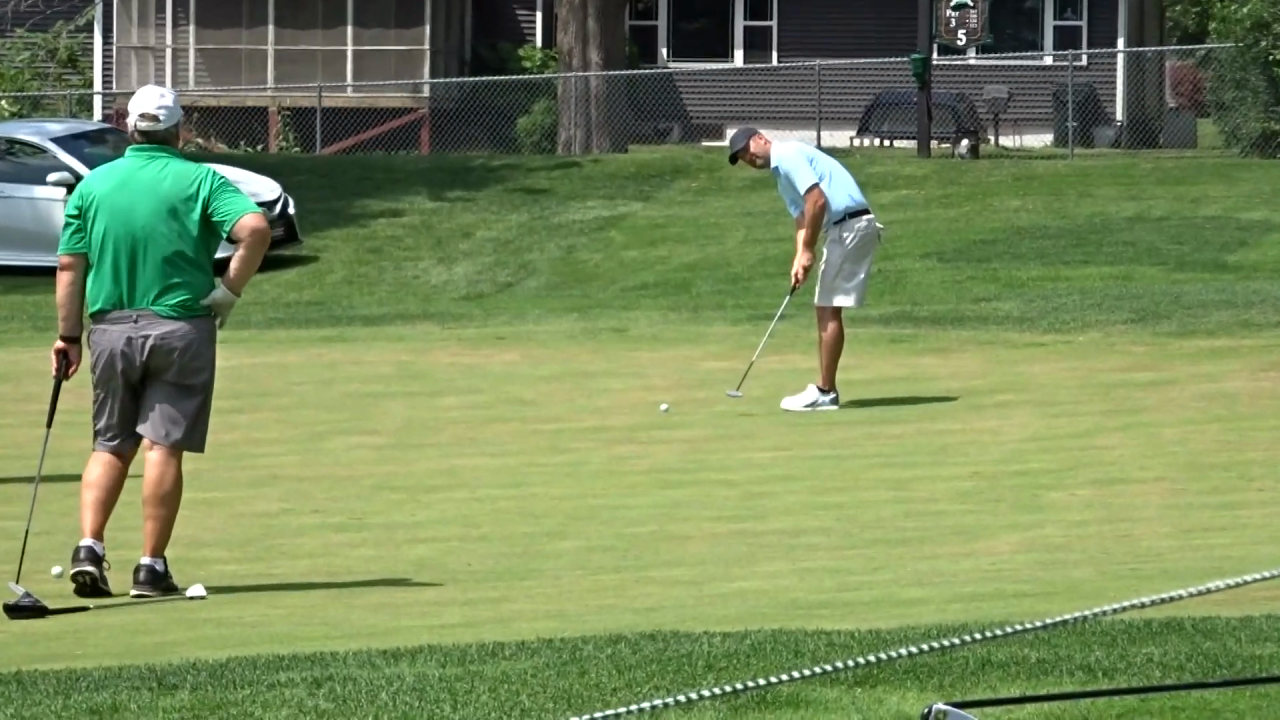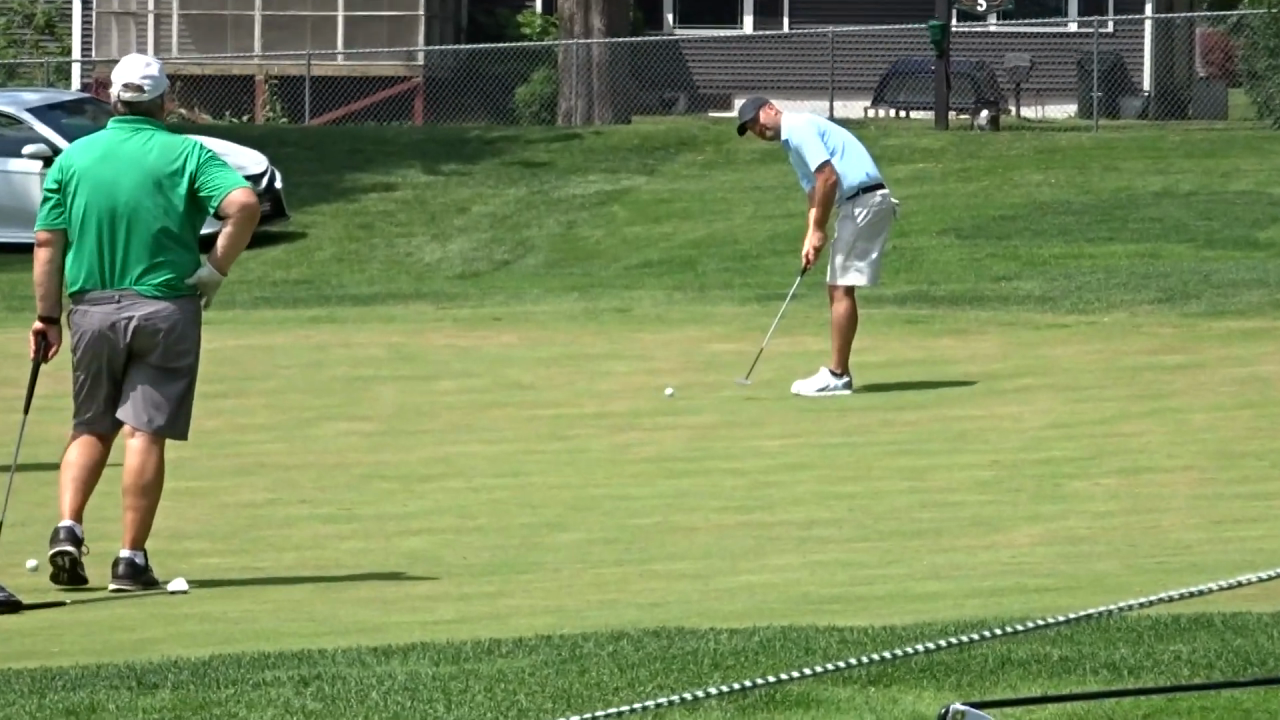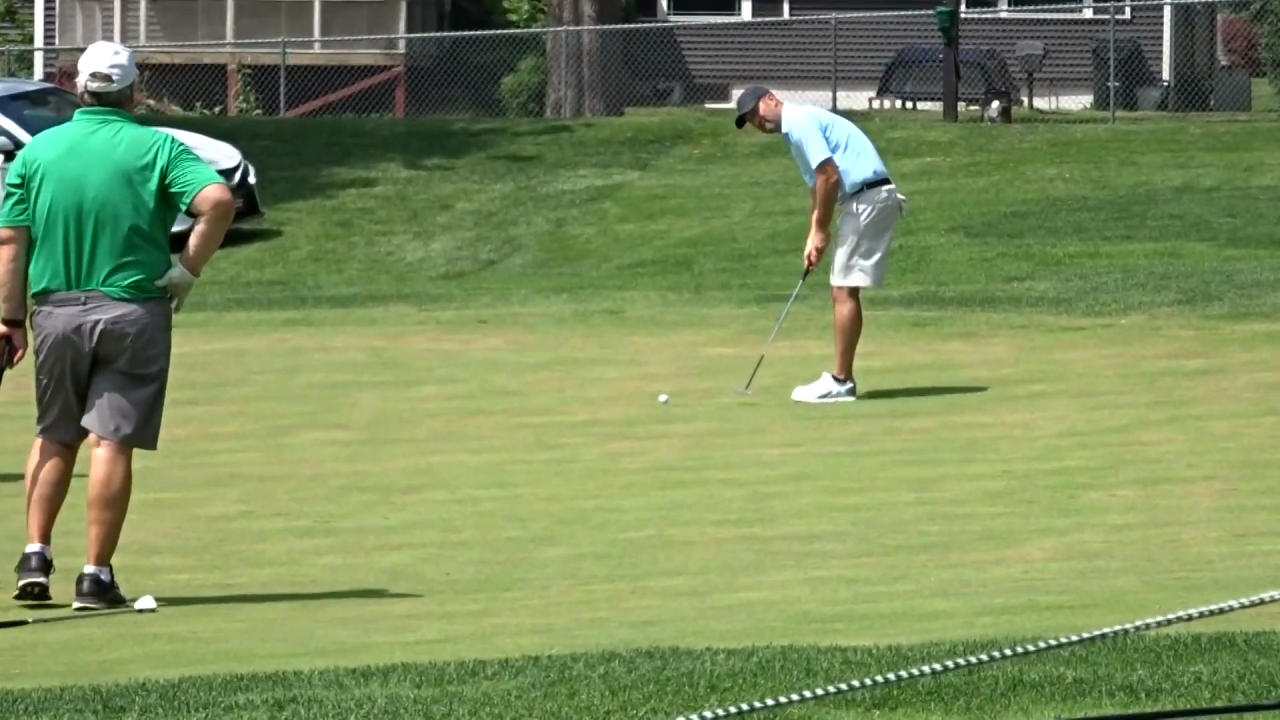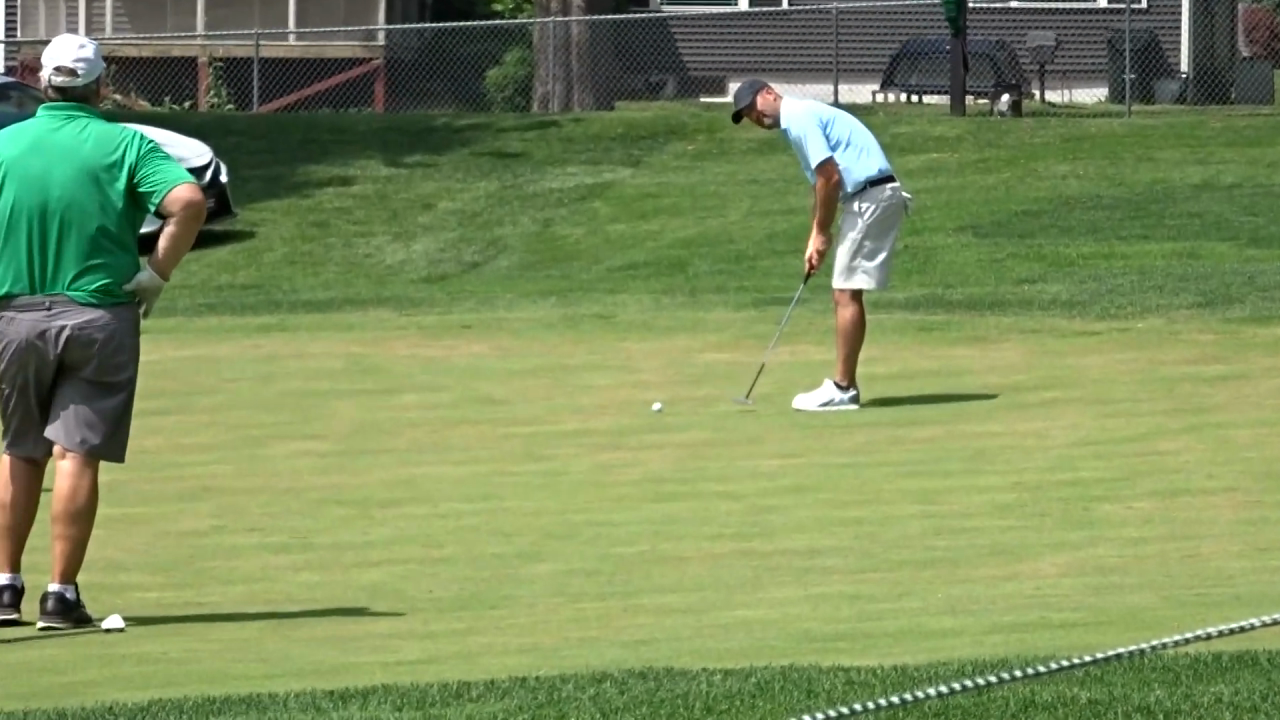
dt=0.1s
person 1, frame 1
left shoulder: (92, 184)
right shoulder: (199, 179)
left elbow: (69, 267)
right elbow: (256, 229)
left wrist: (68, 335)
right wrist: (228, 291)
left hip: (111, 330)
right hip: (180, 328)
left knee: (110, 445)
right knee: (163, 447)
left ankle: (89, 547)
right ankle: (151, 567)
person 1, frame 2
left shoulder: (72, 157)
right shoulder: (186, 153)
left elbow: (47, 244)
right elbow: (245, 204)
left wrist: (46, 316)
right wrist: (215, 269)
left hip: (92, 310)
right hip: (163, 309)
left knee: (90, 431)
right knee: (144, 434)
left ankle: (67, 532)
right ankle: (131, 559)
person 1, frame 3
right shoulder: (156, 146)
right elbow: (219, 201)
right wrist: (187, 270)
left hip: (56, 312)
right hip: (132, 311)
left knee: (54, 439)
right knee: (111, 442)
right ankle: (95, 575)
person 1, frame 4
right shoulder: (125, 144)
right elbow: (190, 201)
right wrist: (156, 273)
right hip: (98, 318)
right knee: (75, 454)
right ankle: (60, 594)
person 2, frame 1
left shoulder: (789, 154)
right shoulder: (782, 176)
left elbow: (818, 200)
right elbow: (802, 219)
left wrist: (807, 250)
right wrist: (799, 258)
left hip: (850, 226)
right hip: (846, 228)
left knee: (828, 310)
right knee: (828, 310)
person 2, frame 2
left shoulder: (799, 127)
right shoulder: (793, 145)
left elbow: (828, 178)
right elbow: (814, 192)
left wrist: (818, 230)
right wrist: (811, 237)
left hip: (863, 202)
right hip: (862, 203)
left knee: (840, 290)
right knee: (840, 289)
left ankle: (837, 375)
right ankle: (838, 372)
person 2, frame 3
left shoulder: (800, 120)
right shoulder: (795, 135)
left elbow: (830, 177)
right elbow: (818, 187)
left wrist: (820, 230)
right wrist: (813, 236)
left hip: (868, 198)
right hip: (868, 199)
left knee: (843, 290)
right knee: (844, 290)
left ankle: (840, 381)
right ankle: (841, 378)
person 2, frame 4
left shoulder: (799, 115)
right shoulder: (798, 122)
left elbow: (830, 177)
right elbow: (822, 182)
left wrist: (821, 233)
right wrist: (815, 236)
left hip: (871, 197)
right hip: (873, 198)
left knee: (846, 294)
right knee: (847, 293)
left ankle: (842, 388)
right ankle: (844, 384)
